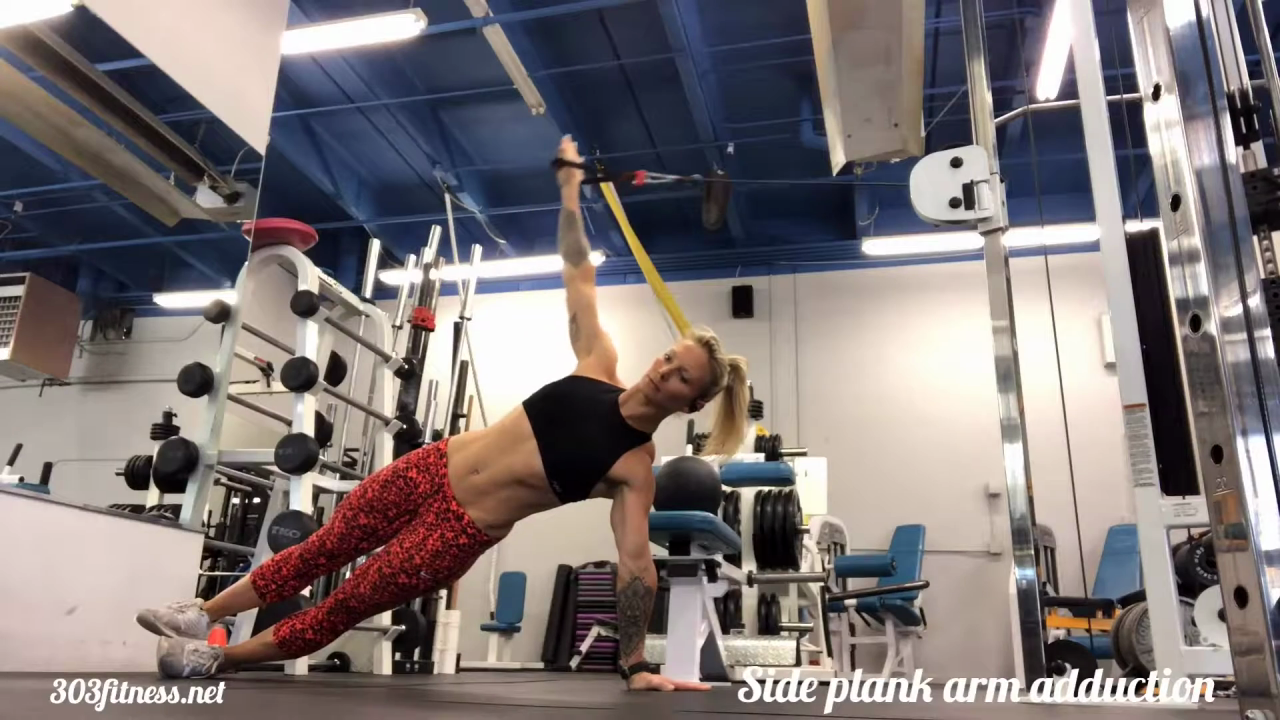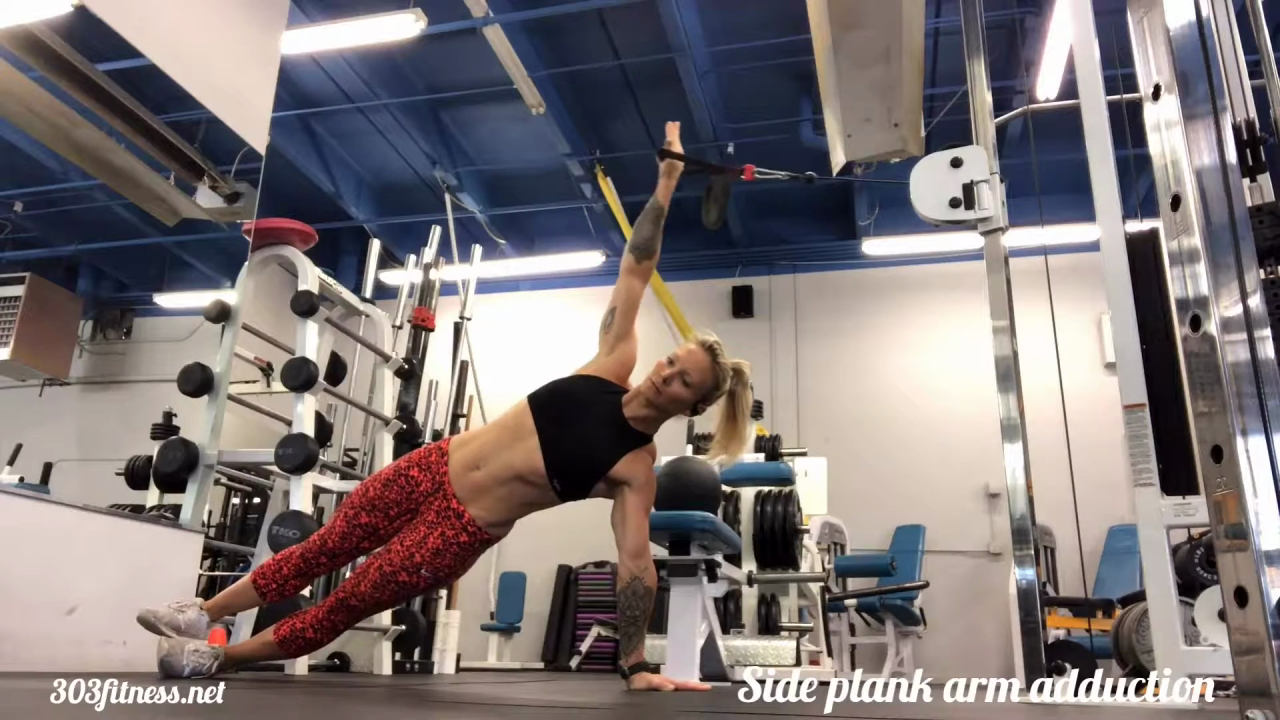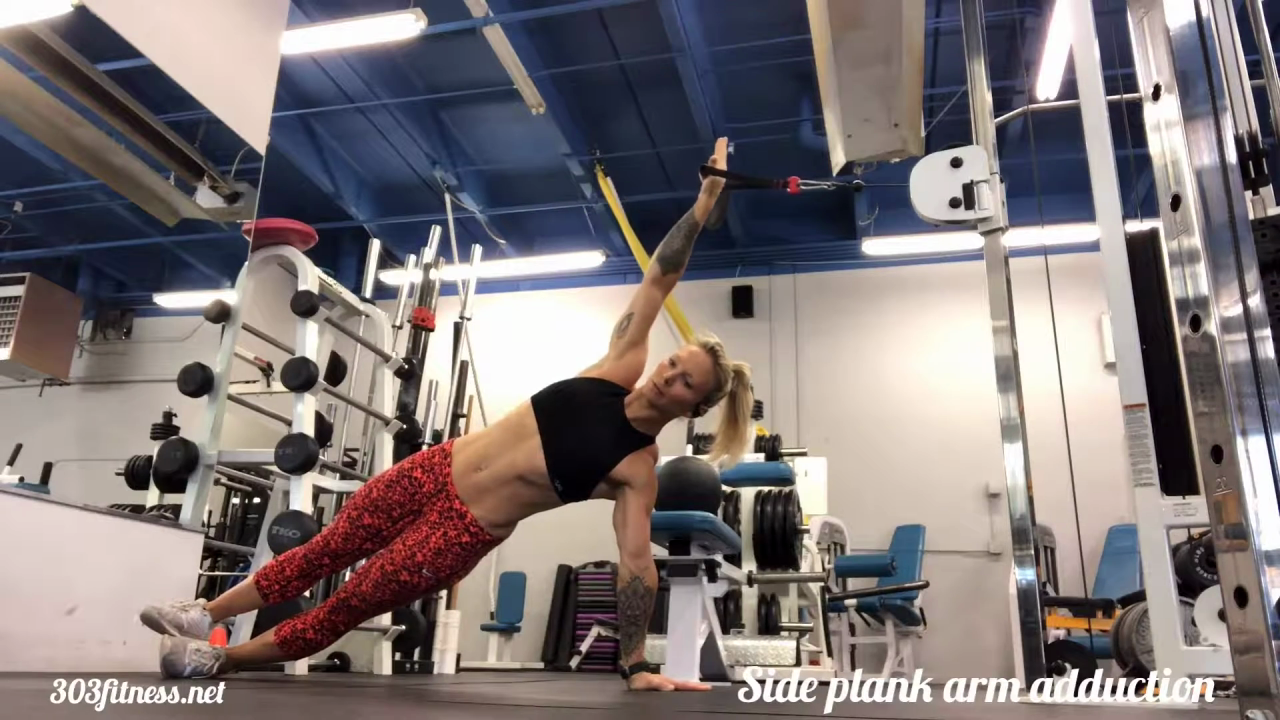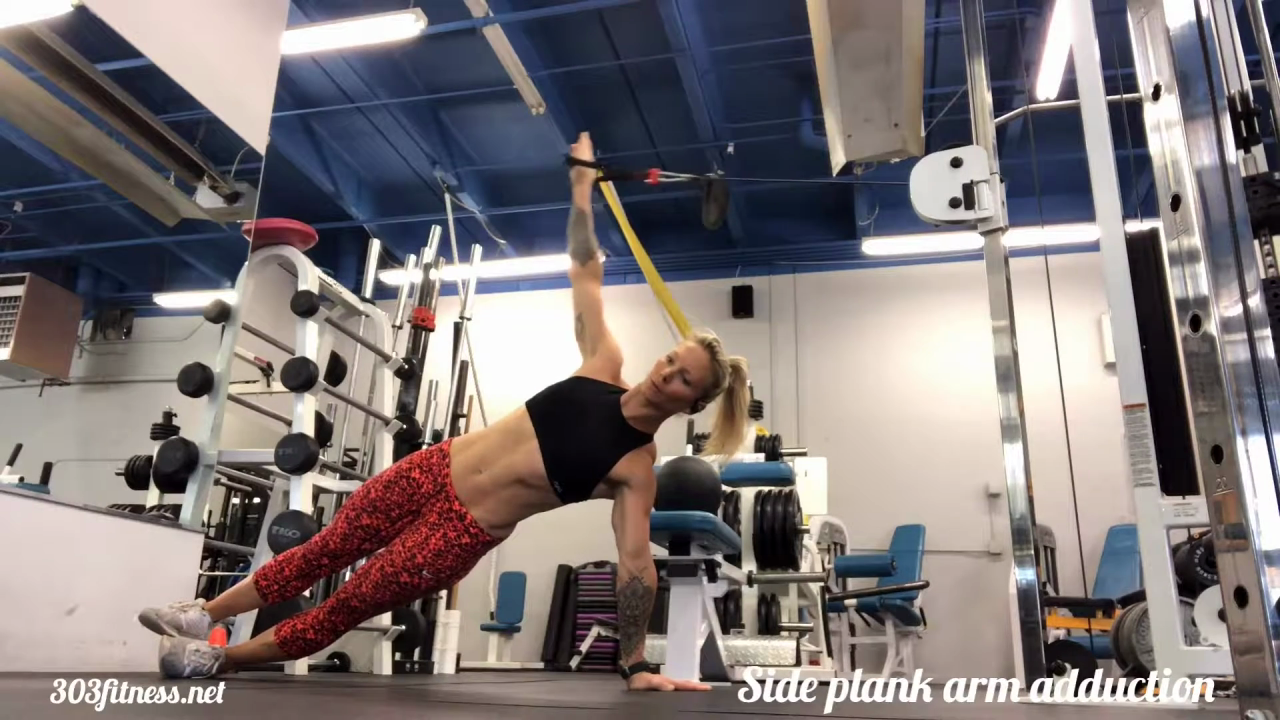
dt=0.7s
person 1, frame 1
left shoulder: (636, 467)
right shoulder: (599, 368)
left elbow: (636, 561)
right elbow: (578, 274)
left wrist: (636, 664)
right wrist: (570, 185)
left hip: (462, 532)
right hip: (435, 468)
left knee: (344, 607)
right knee: (321, 550)
left ankle: (217, 658)
right ankle: (201, 613)
person 1, frame 2
left shoulder: (637, 468)
right shoulder: (612, 370)
left elbow: (636, 561)
right elbow: (634, 272)
left wrist: (636, 665)
right wrist: (666, 182)
left hip: (462, 530)
right hip: (435, 468)
left knee: (344, 607)
right knee: (324, 549)
left ankle: (217, 658)
right ankle: (202, 613)
person 1, frame 3
left shoulder: (639, 469)
right shoulder: (619, 372)
left elbow: (637, 562)
right elbow: (657, 282)
left wrist: (636, 664)
right wrist: (704, 201)
left hip: (465, 531)
right hip: (437, 470)
left knee: (346, 608)
right knee: (325, 550)
left ankle: (219, 658)
right ankle: (203, 614)
person 1, frame 4
left shoulder: (637, 468)
right shoulder: (604, 369)
left elbow: (636, 560)
right elbow: (586, 277)
left wrist: (635, 663)
right wrist: (582, 189)
left hip: (465, 532)
right hip: (438, 470)
left knee: (345, 608)
right knee: (324, 551)
left ankle: (218, 659)
right ankle: (204, 613)
